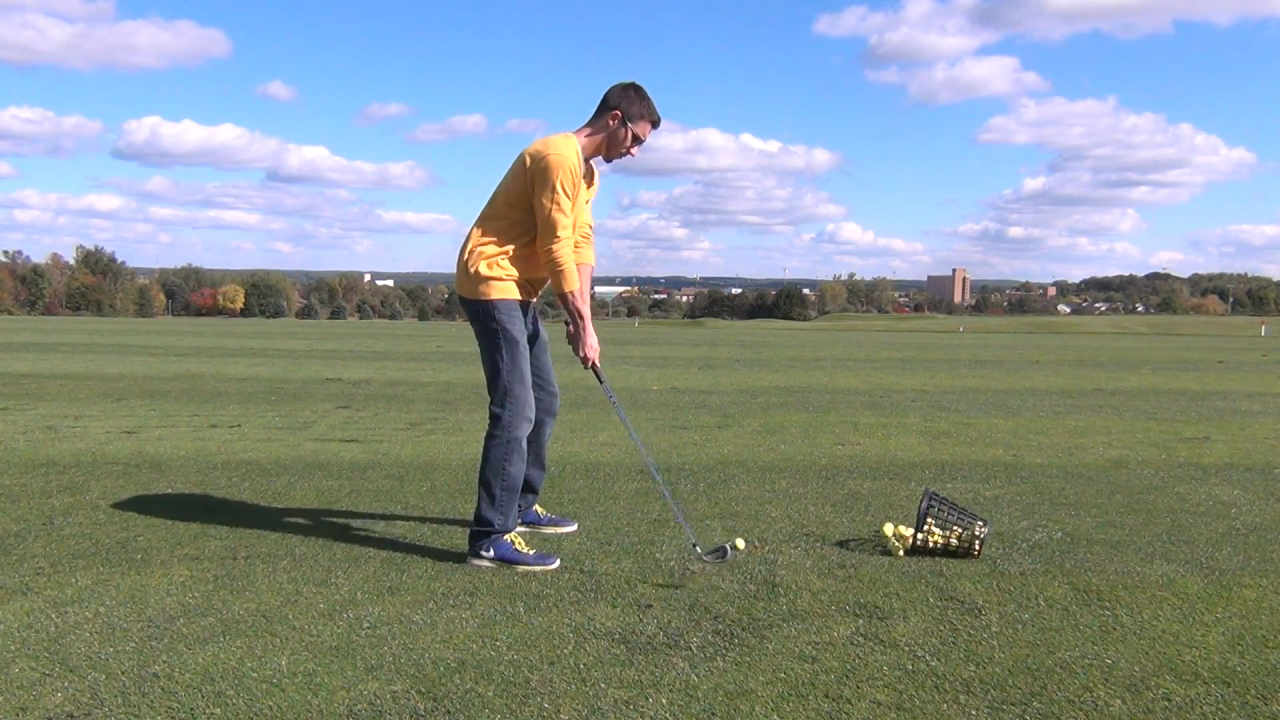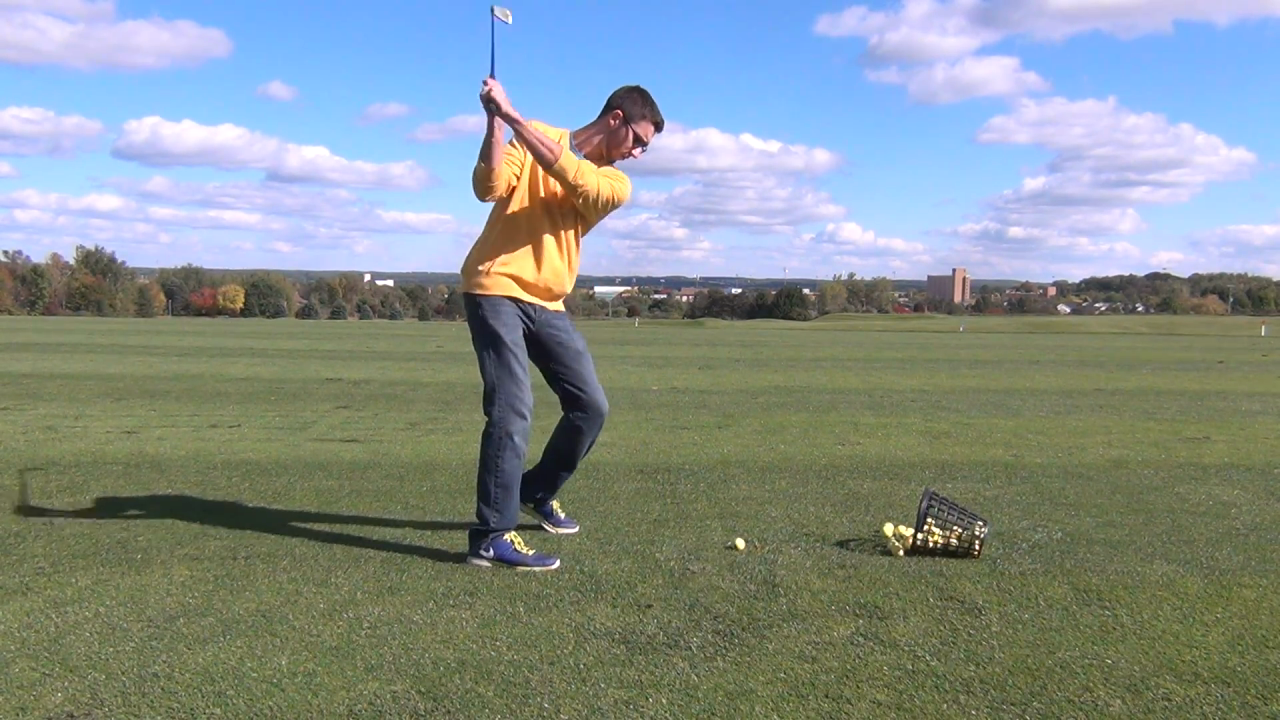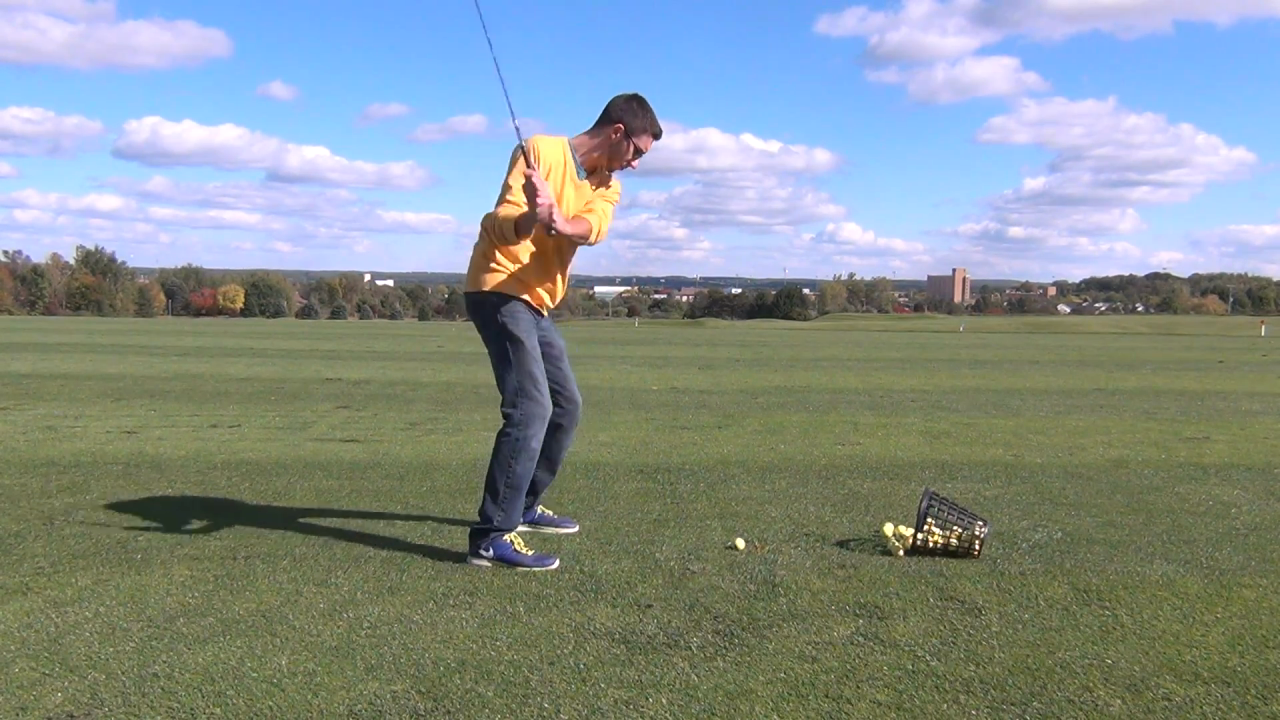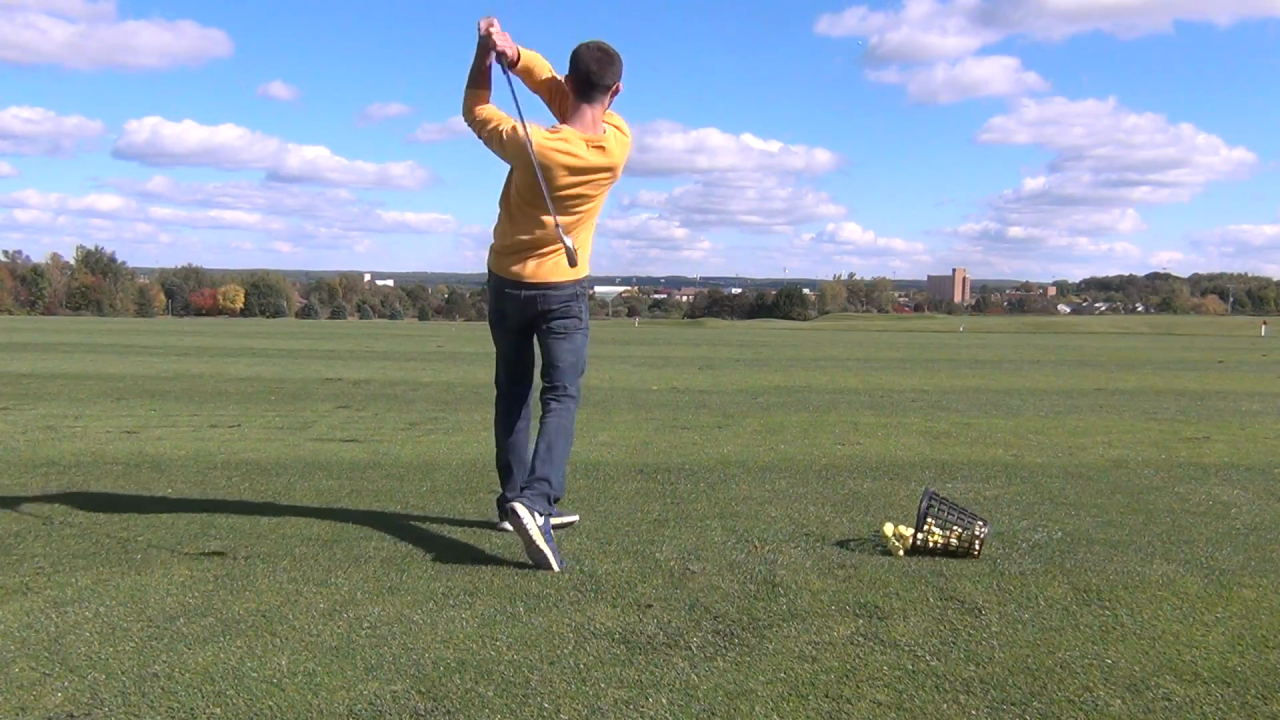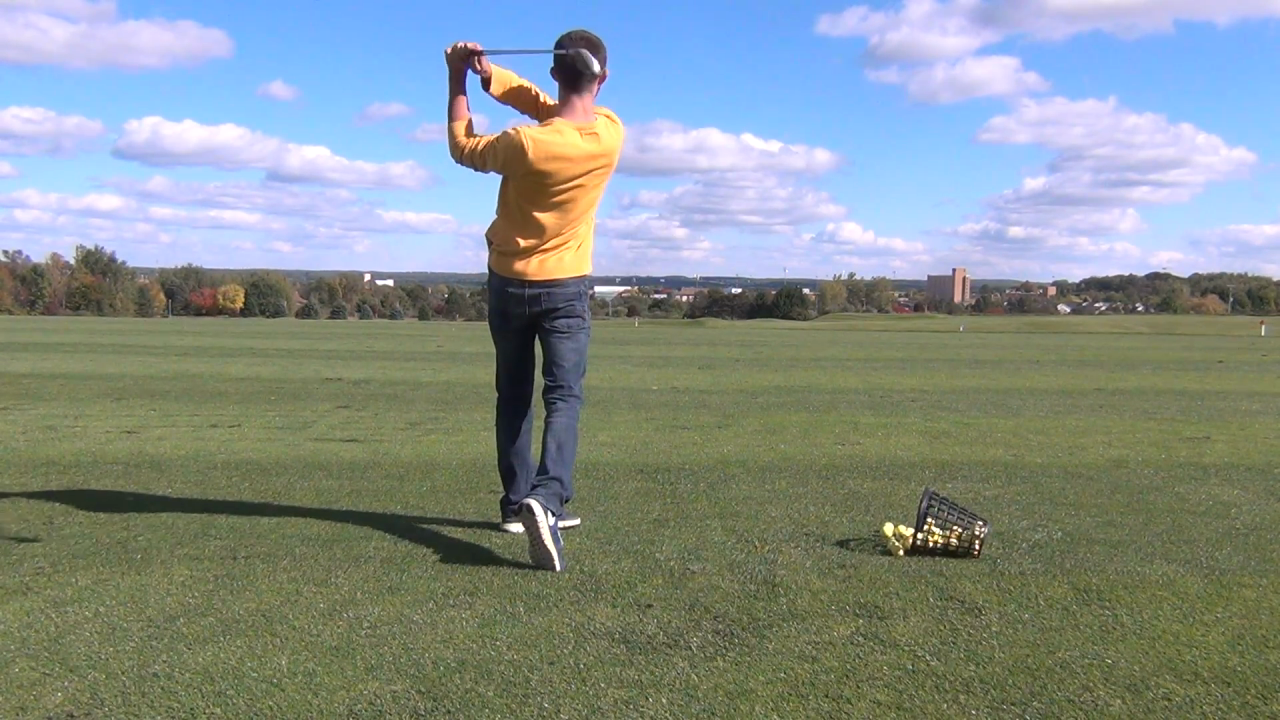
dt=0.4s
person 1, frame 1
left shoulder: (589, 173)
right shoulder: (558, 157)
left elbow: (582, 247)
right elbow: (555, 249)
left wrist: (584, 315)
right wrist: (582, 324)
left hip: (518, 290)
right hip: (492, 284)
left knee: (544, 402)
right knee: (515, 410)
left ankle: (520, 504)
right ankle: (491, 536)
person 1, frame 2
left shoulder: (615, 184)
right shoulder: (532, 134)
left elbow: (569, 175)
right elbow: (489, 188)
left wrist: (511, 115)
right wrist: (496, 119)
left hip: (546, 302)
right hip: (494, 289)
left knee: (590, 406)
right knee: (512, 410)
left ankle: (537, 492)
right ankle: (491, 536)
person 1, frame 3
left shoulder: (606, 190)
right shoulder: (539, 151)
left elbow: (587, 229)
right elbow: (497, 227)
left wrist: (554, 220)
right wrist: (530, 218)
left hip: (536, 303)
right hip: (499, 293)
left knee: (565, 407)
right knee: (530, 410)
left ankle: (523, 504)
right ankle: (493, 536)
person 1, frame 4
left shoulder: (533, 145)
right shoulder: (618, 141)
left elbow: (475, 110)
right elbow: (559, 92)
left wrist: (491, 51)
right wrist: (514, 52)
left hip: (506, 279)
right hip: (562, 288)
left knee: (513, 392)
right knee: (561, 397)
left ankle: (516, 497)
right ankle: (536, 500)
person 1, frame 5
left shoulder: (525, 145)
right shoulder: (611, 132)
left elbow: (463, 149)
right elbow: (551, 107)
left wrist: (459, 74)
right wrist: (486, 71)
left hip: (508, 280)
right hip: (565, 285)
left knee: (514, 396)
right knee: (564, 397)
left ankle: (518, 501)
right ankle: (545, 498)
